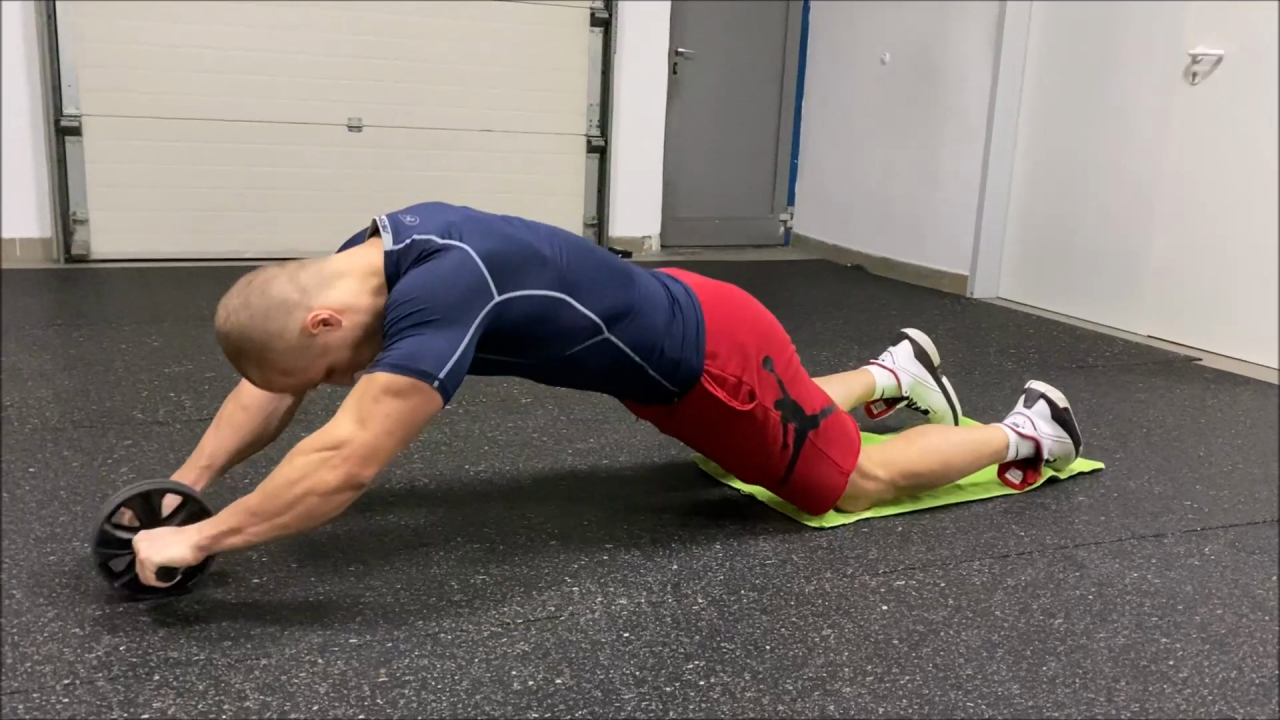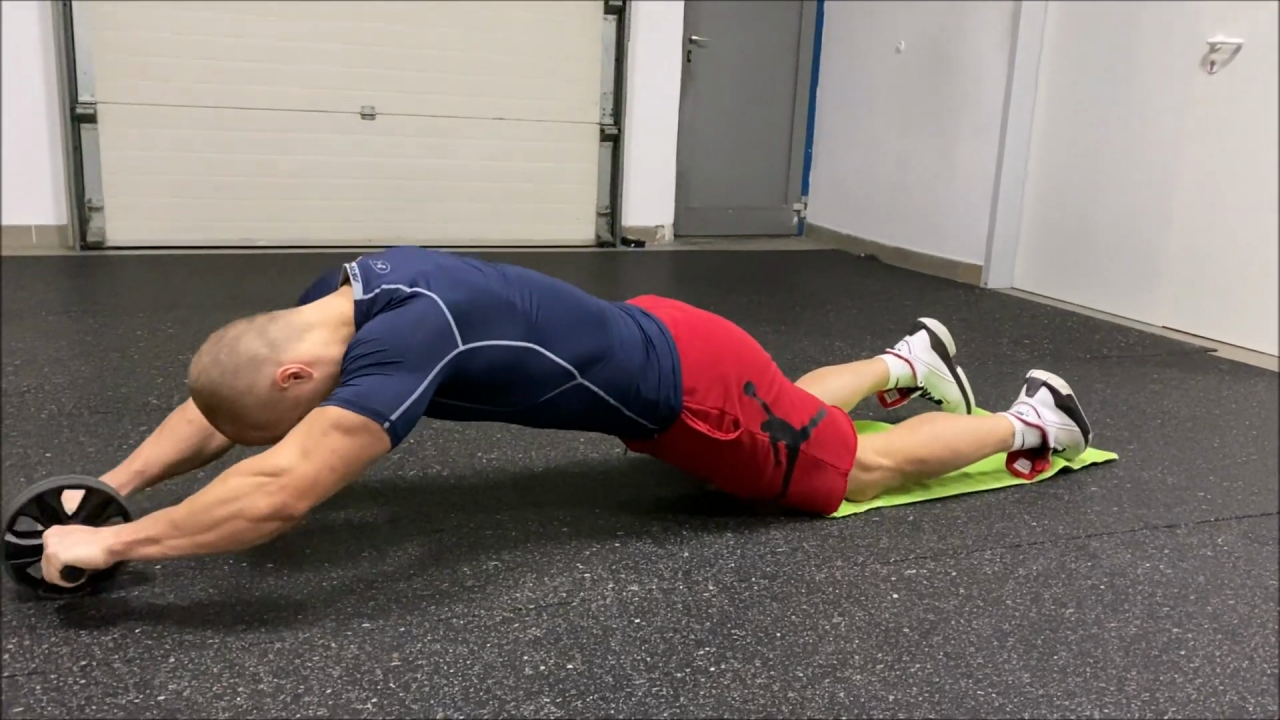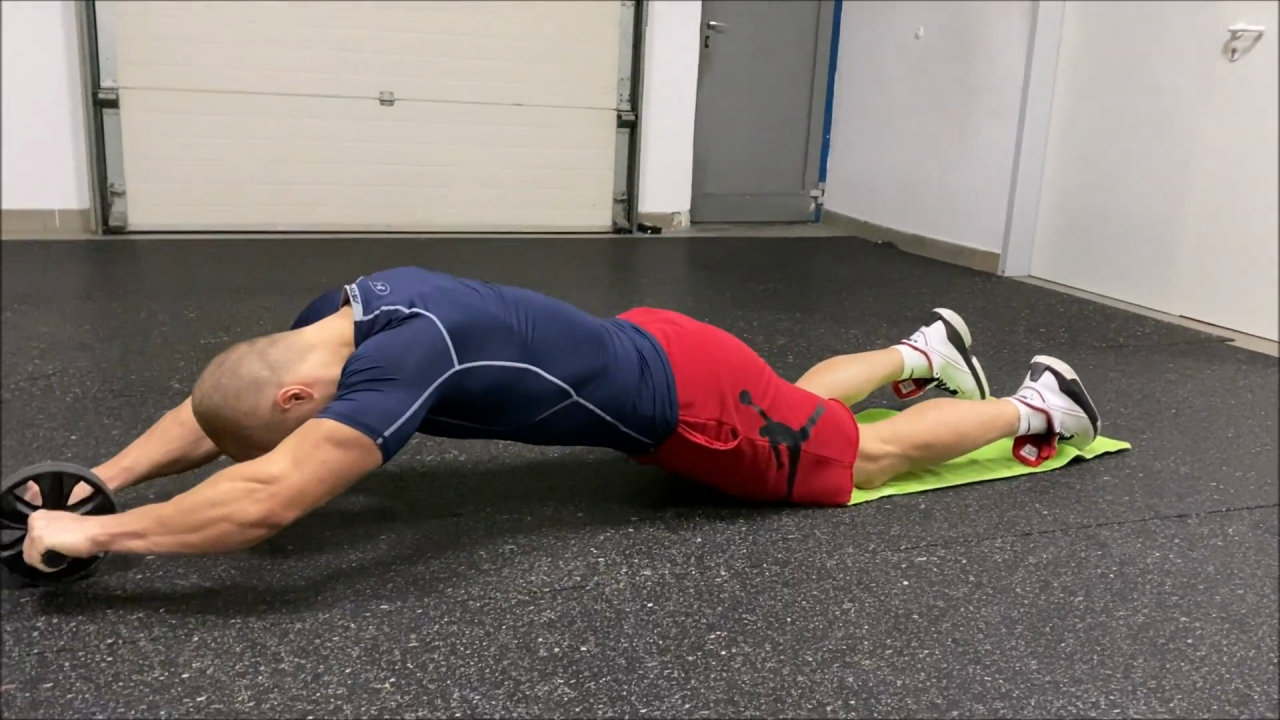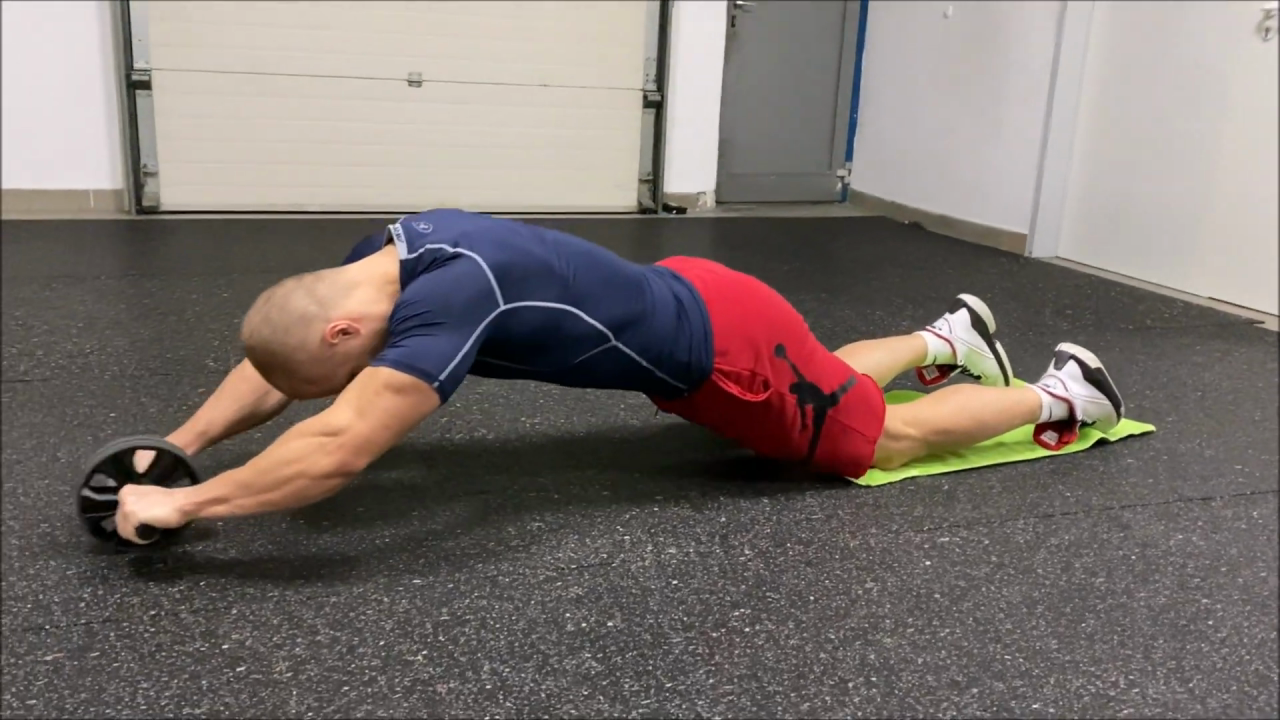
dt=0.4s
person 1, frame 1
left shoulder: (436, 288)
right shoulder: (366, 261)
left elbow: (348, 462)
right elbow: (268, 385)
left wrist: (202, 540)
right wrist: (186, 484)
left hip: (710, 351)
right hip: (664, 339)
left knee: (852, 481)
right knee: (788, 432)
left ankle: (1023, 432)
right ankle: (894, 372)
person 1, frame 2
left shoulder: (402, 334)
right shoulder: (343, 296)
left elbow: (283, 490)
right elbow: (217, 408)
left wrist: (114, 544)
right wrist: (111, 485)
left hip: (688, 383)
right hip: (648, 343)
left knee: (856, 470)
right knee: (793, 420)
left ankle: (1030, 420)
right ankle: (908, 360)
person 1, frame 3
left shoulder: (400, 357)
right shoulder: (347, 311)
left elbow: (268, 497)
right elbow: (213, 407)
left wrist: (92, 534)
right wrist: (100, 476)
left hip: (686, 399)
right hip: (649, 351)
left knee: (866, 455)
right knee: (803, 407)
left ankle: (1036, 405)
right ankle: (924, 352)
person 1, frame 4
left shoulder: (447, 299)
right shoulder: (386, 256)
left elbow: (337, 448)
right elbow: (276, 359)
left wrist: (182, 504)
right wrist: (179, 441)
left hip: (722, 346)
right hip: (685, 301)
left knee: (887, 436)
right knee: (828, 386)
left ankle: (1057, 391)
right ankle: (948, 336)
